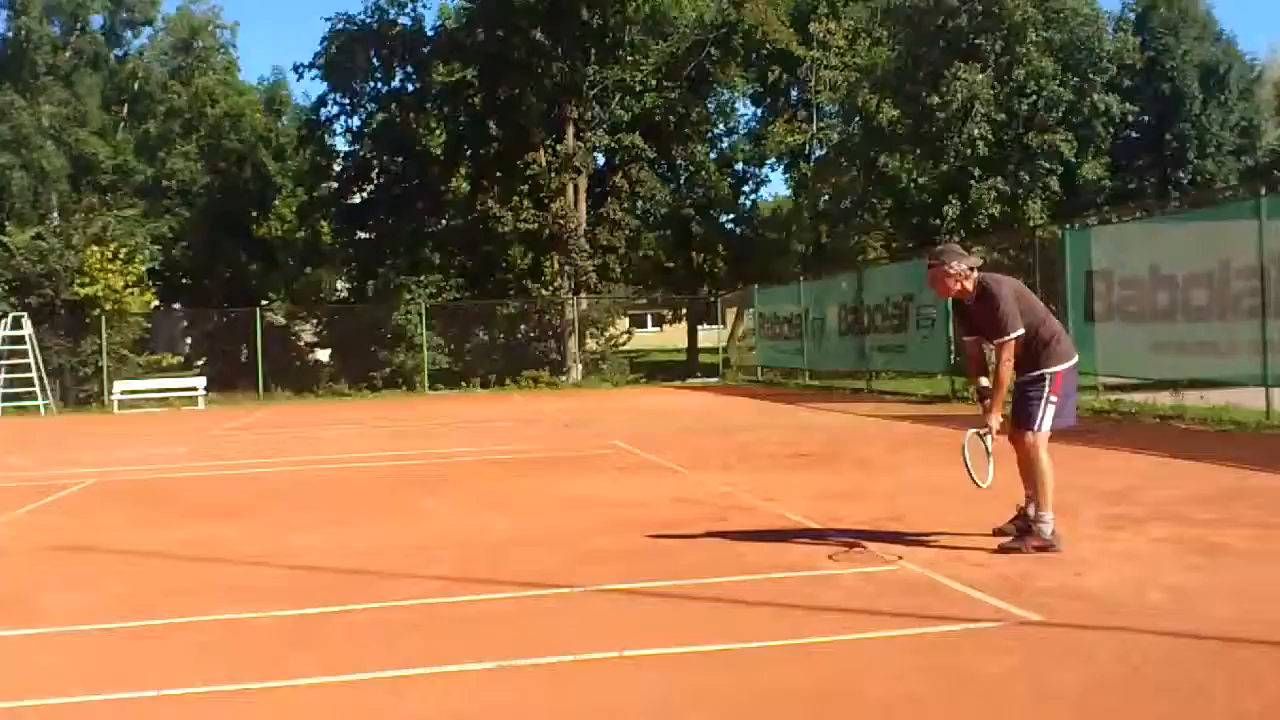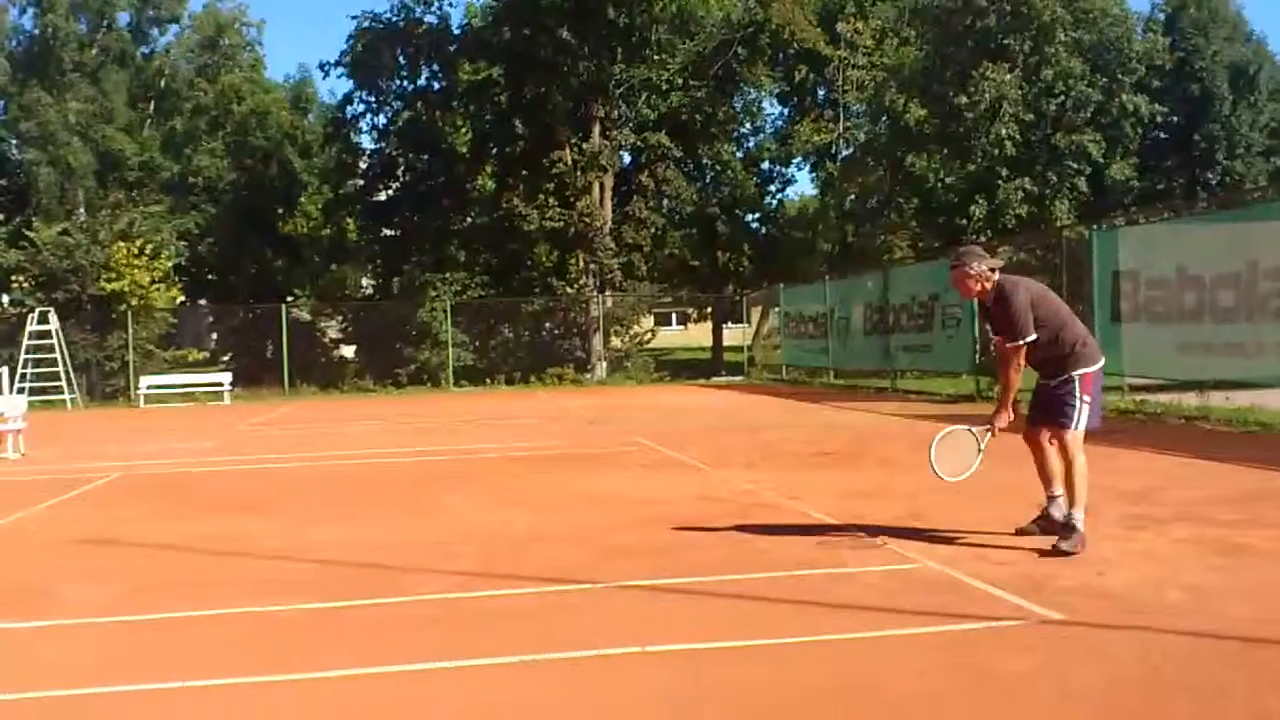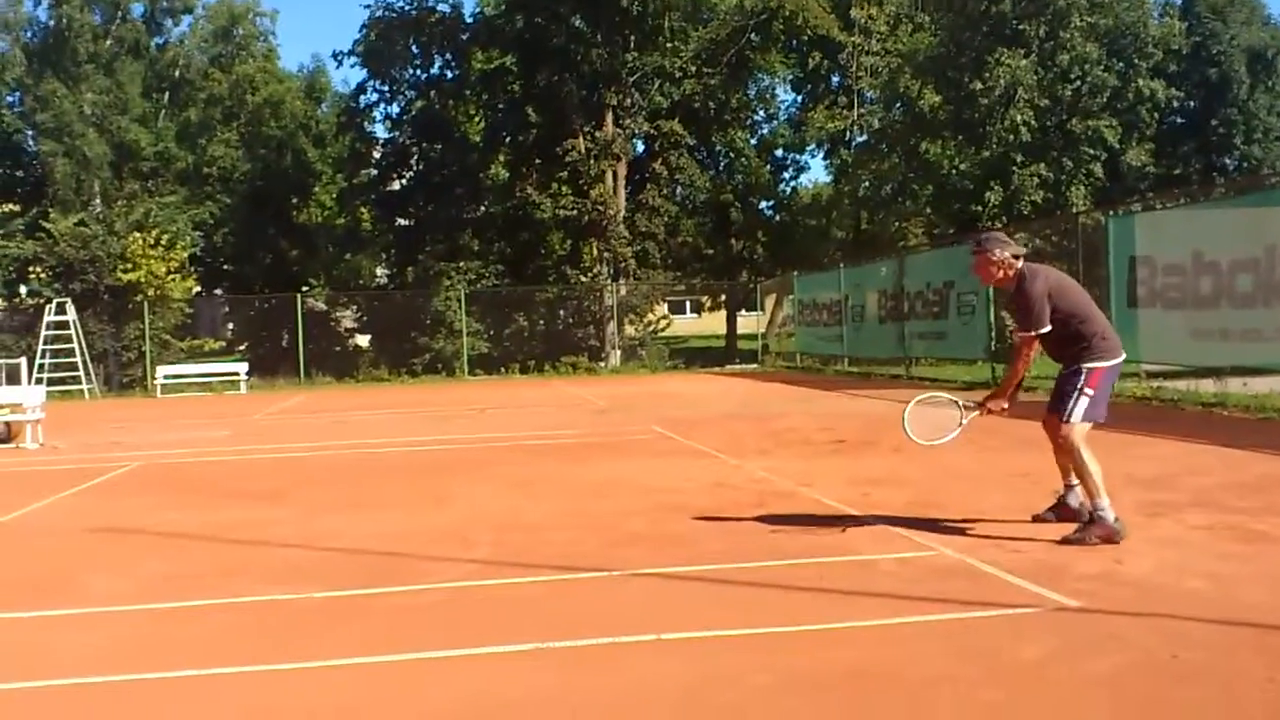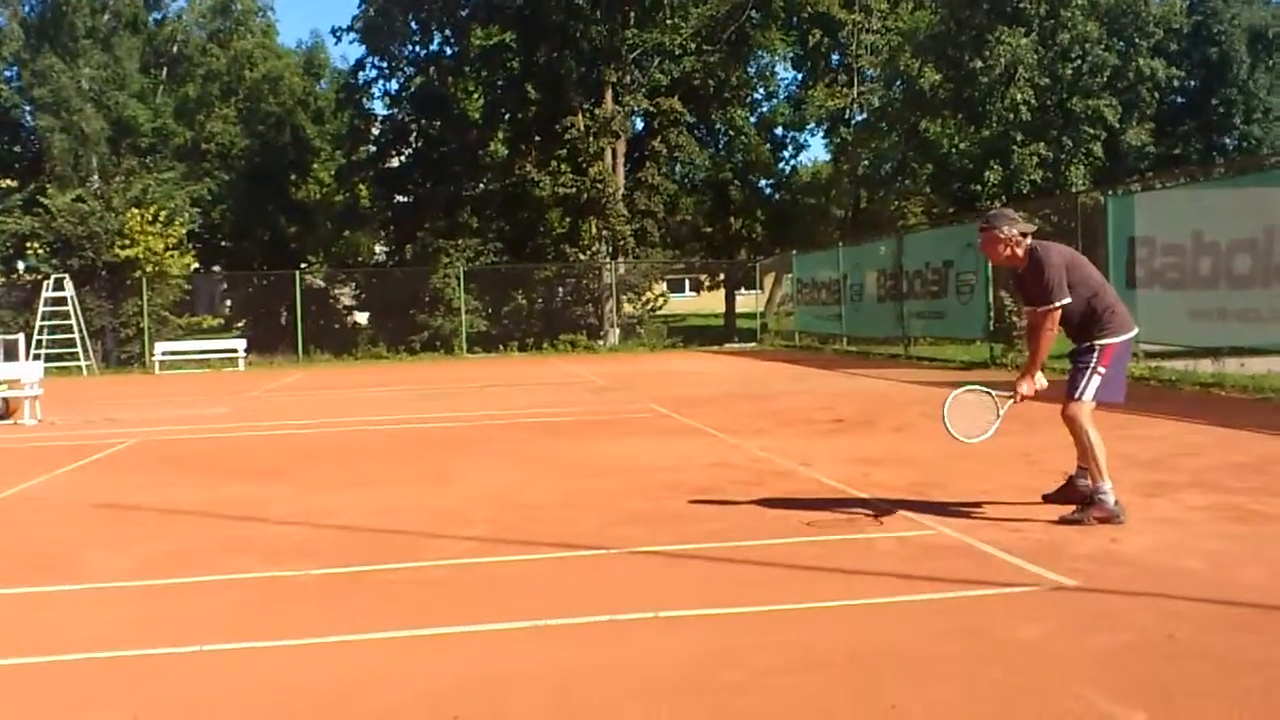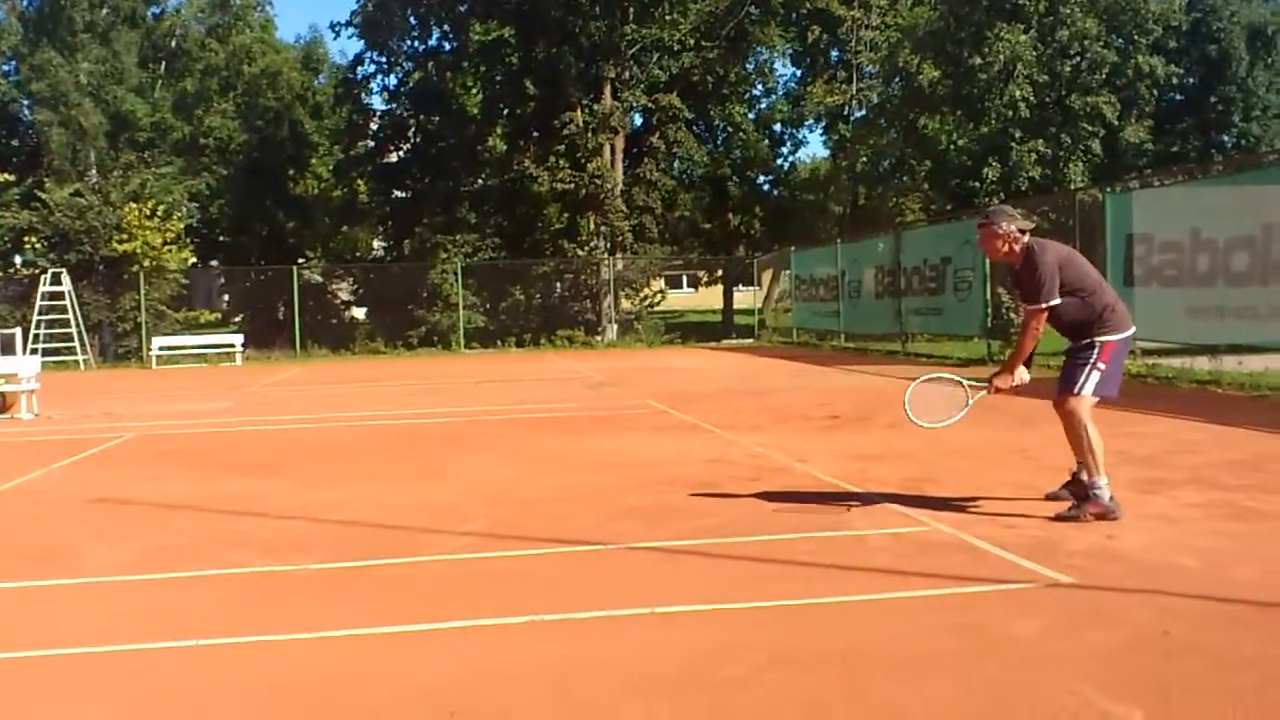
dt=0.4s
person 1, frame 1
left shoulder: (997, 293)
right shoulder: (961, 303)
left elbow: (1005, 358)
right elbow: (973, 352)
left wrist: (994, 410)
right wrist: (983, 396)
left hip: (1052, 364)
right hip: (1029, 367)
left knee: (1033, 442)
right knee: (1019, 439)
left ankle: (1045, 532)
right ankle: (1031, 514)
person 1, frame 2
left shoulder: (1014, 296)
right shoulder: (990, 301)
left elbow: (1016, 361)
right elbow: (1003, 355)
left wrist: (1002, 409)
right wrist: (1009, 403)
left hip: (1078, 365)
right hip: (1052, 369)
left knee: (1069, 441)
right knee: (1036, 437)
left ankle: (1075, 527)
right ankle: (1055, 513)
person 1, frame 3
left shoulder: (1032, 286)
right shoulder: (1020, 287)
left elbow: (1027, 352)
right elbow: (1022, 345)
left wrist: (1000, 394)
right wrist: (1011, 389)
left hip: (1096, 357)
right hip: (1081, 358)
left knee: (1069, 434)
right knee: (1053, 426)
left ankle: (1106, 520)
right ankle: (1072, 501)
person 1, frame 4
left shoulder: (1046, 260)
right shoulder: (1023, 273)
left elbow: (1050, 326)
right elbow: (1035, 325)
left wrist: (1028, 375)
right wrist: (1033, 372)
left hip: (1109, 335)
right hip: (1092, 337)
left knee: (1076, 413)
right knee: (1076, 412)
left ankle: (1106, 501)
right ankle: (1082, 483)
person 1, frame 5
left shoulder: (1042, 259)
right shoulder: (1022, 267)
left elbow: (1035, 326)
right elbow: (1032, 324)
left wrist: (1006, 371)
right wrist: (1019, 365)
left hip: (1107, 332)
right hip: (1085, 335)
left knee: (1077, 408)
right knee: (1064, 405)
left ankle: (1101, 498)
right ankle: (1084, 479)
